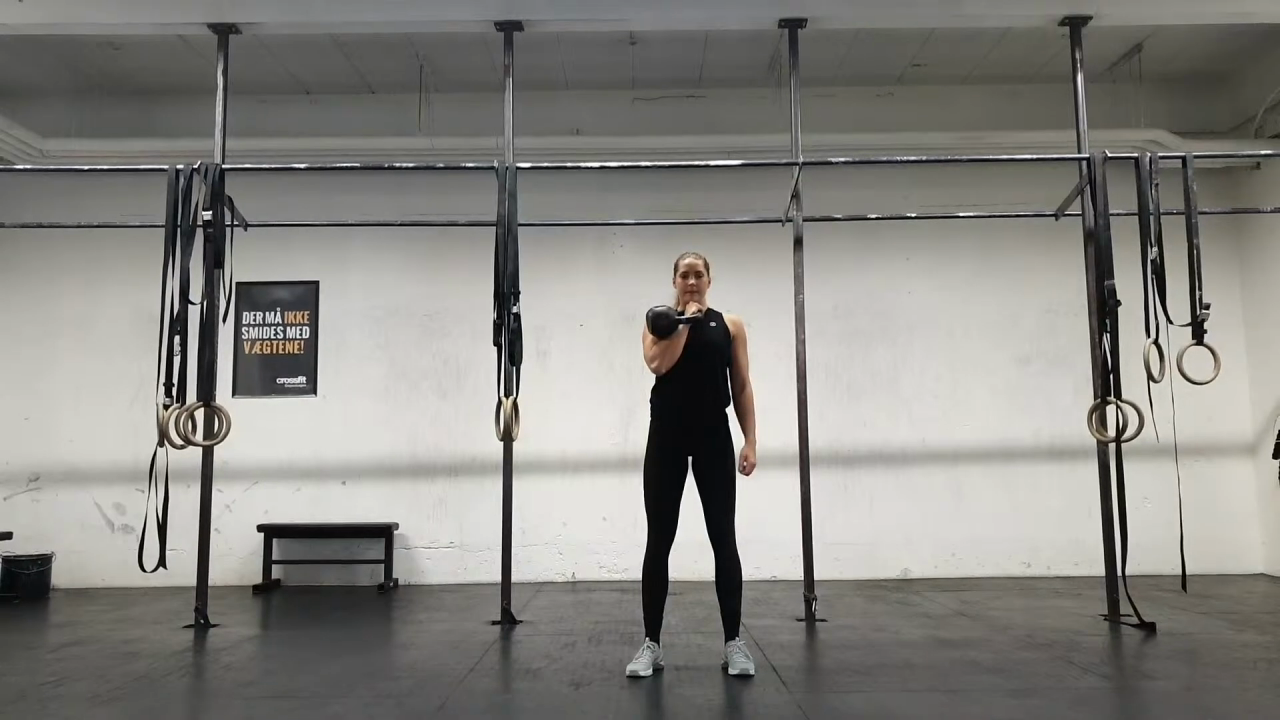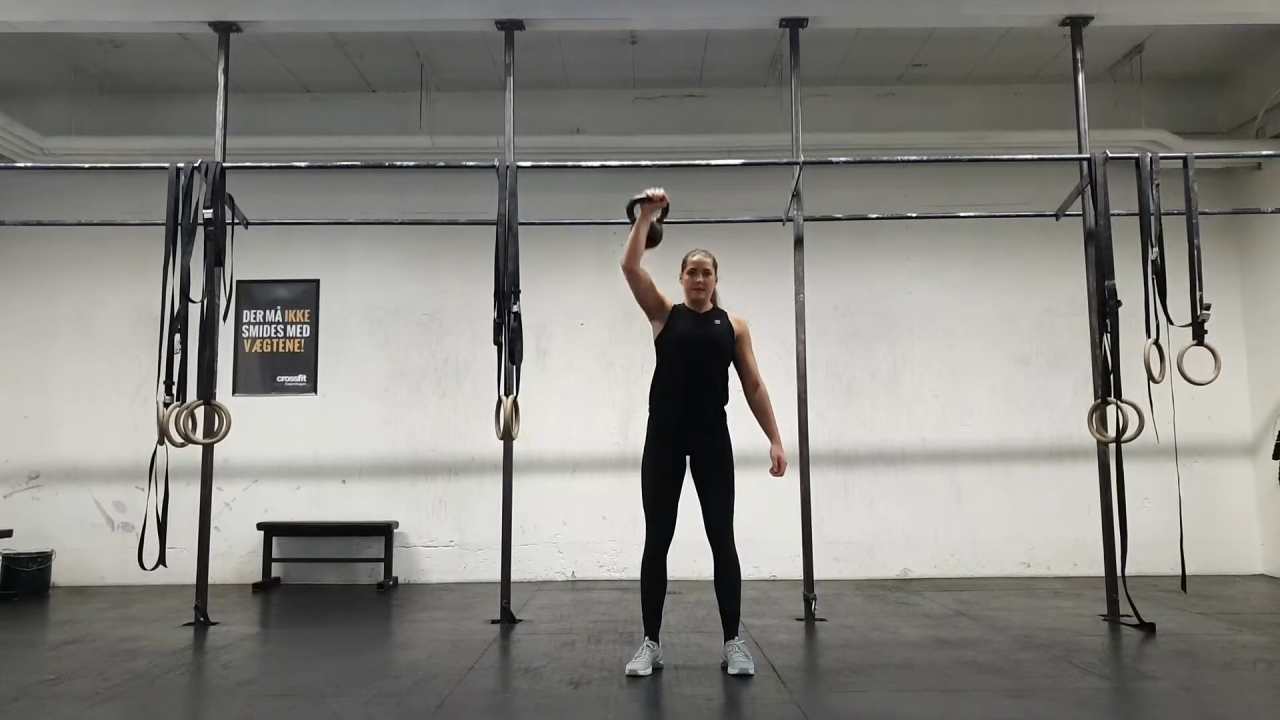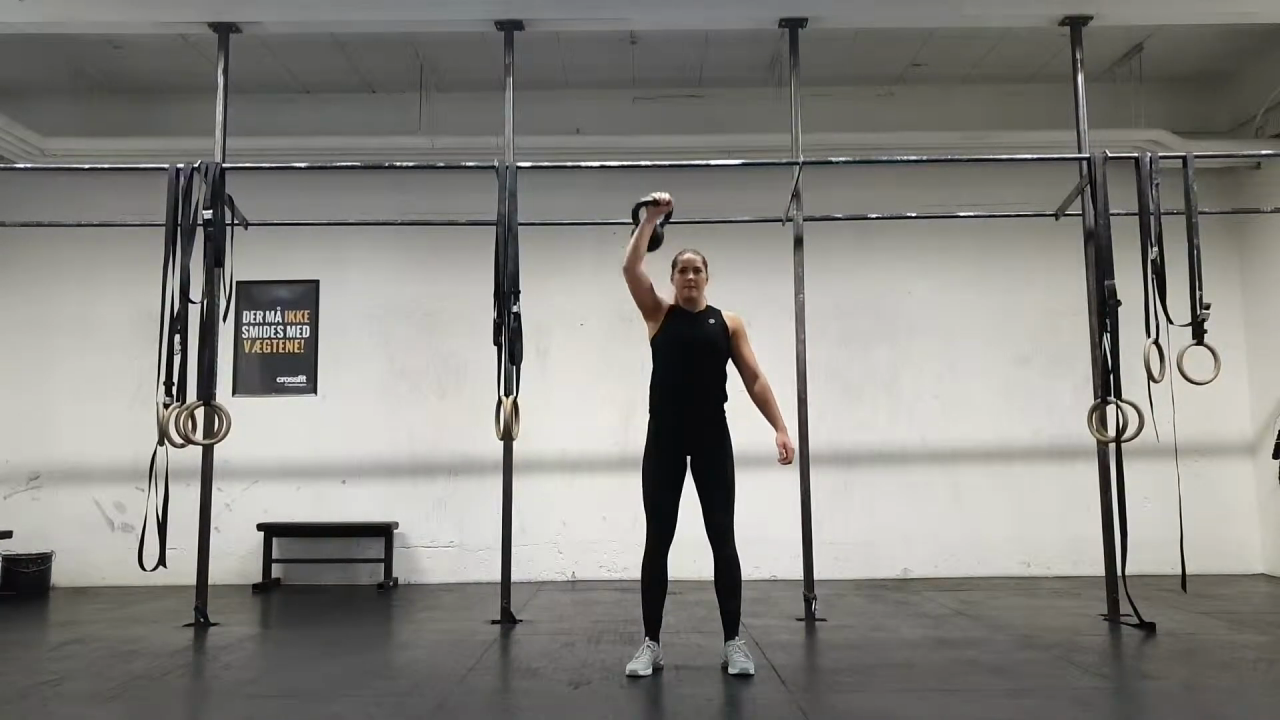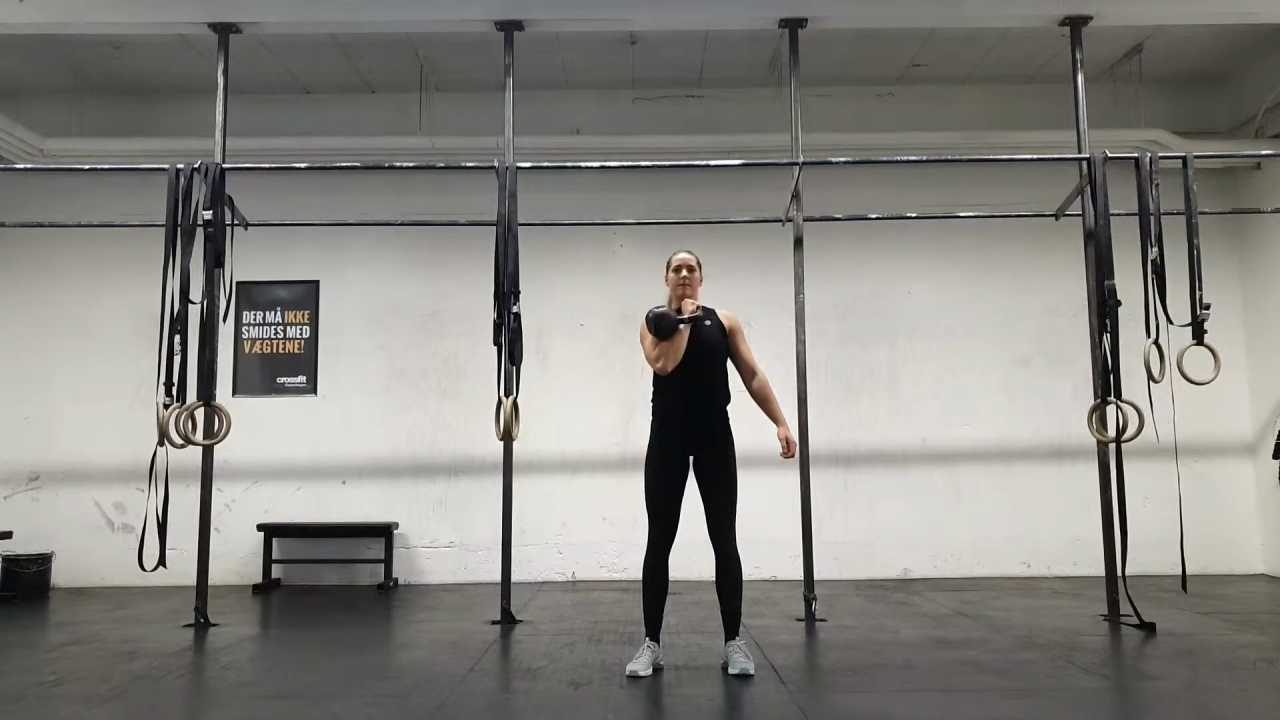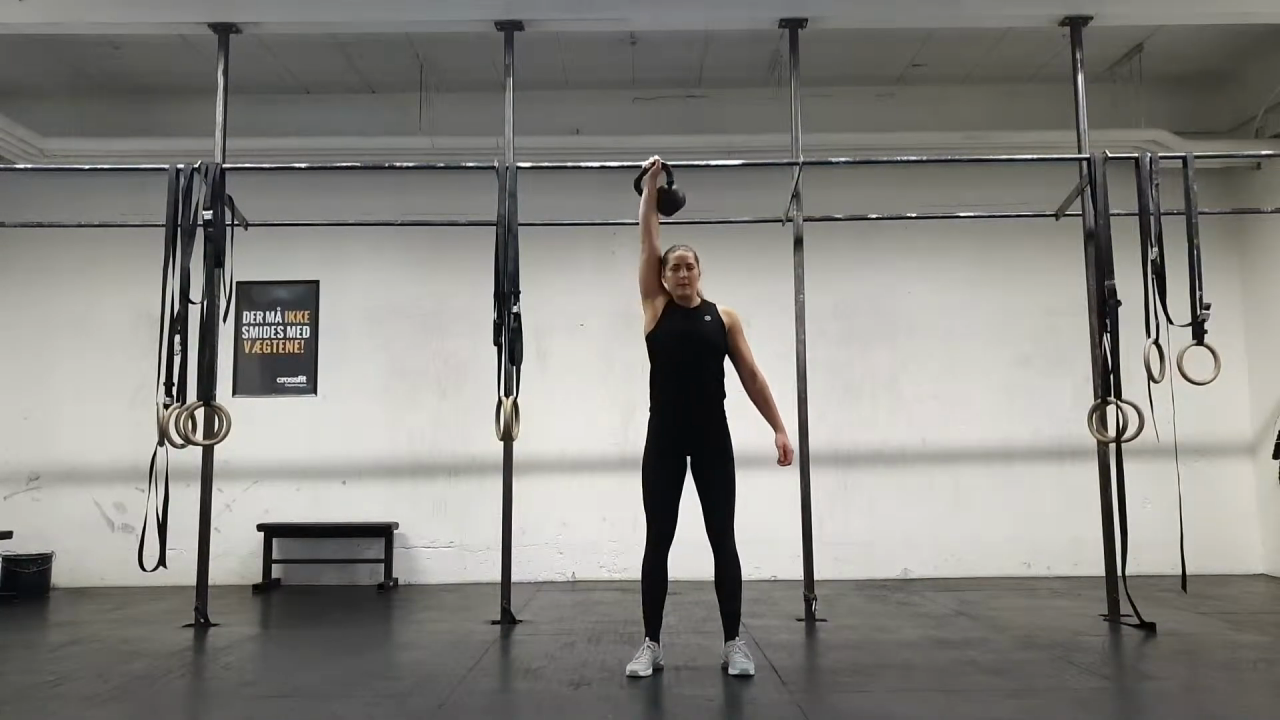
dt=1s
person 1, frame 1
left shoulder: (729, 324)
left elbow: (742, 386)
right elbow: (659, 364)
left wrist: (750, 440)
right wrist: (685, 321)
left hip: (714, 437)
right hip: (666, 436)
left knee: (724, 539)
right knee: (658, 540)
left ankle: (733, 642)
right ankle: (651, 643)
person 1, frame 2
left shoulder: (734, 325)
right shoulder: (664, 315)
left elbow: (754, 385)
right elbow: (630, 266)
left wrist: (774, 439)
right wrist: (645, 215)
left hip: (712, 437)
right hip: (664, 435)
left knee: (722, 539)
right knee: (657, 540)
left ankle: (733, 642)
right ankle: (650, 643)
person 1, frame 3
left shoulder: (727, 323)
right shoulder: (658, 313)
left elbow: (754, 378)
right elbow: (630, 270)
left wrist: (779, 428)
right wrist: (651, 219)
left hip: (711, 438)
right hip: (664, 438)
left knee: (722, 538)
right knee: (657, 540)
left ankle: (733, 643)
right ankle: (651, 644)
person 1, frame 4
left shoulder: (725, 321)
right shoulder: (655, 324)
left elbow: (753, 376)
right elbow: (663, 365)
left wrist: (781, 422)
right wrist: (682, 319)
left hip: (714, 435)
right hip: (667, 435)
left knee: (724, 539)
right knee: (659, 540)
left ankle: (733, 642)
right ankle: (651, 644)
person 1, frame 5
left shoulder: (723, 317)
right shoulder: (656, 306)
left elbow: (751, 375)
right elbow: (647, 239)
left wrist: (779, 428)
right wrist: (650, 185)
left hip: (712, 436)
right hip: (664, 436)
left knee: (722, 540)
right knee: (658, 540)
left ankle: (733, 643)
right ankle: (651, 644)
